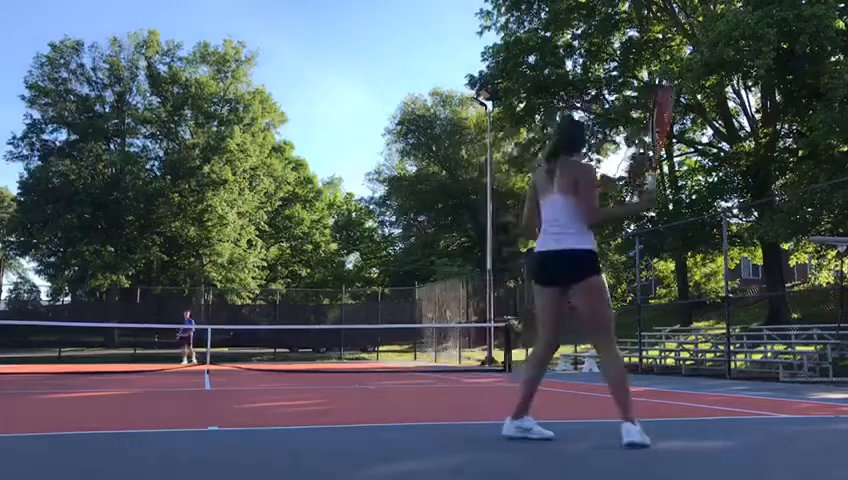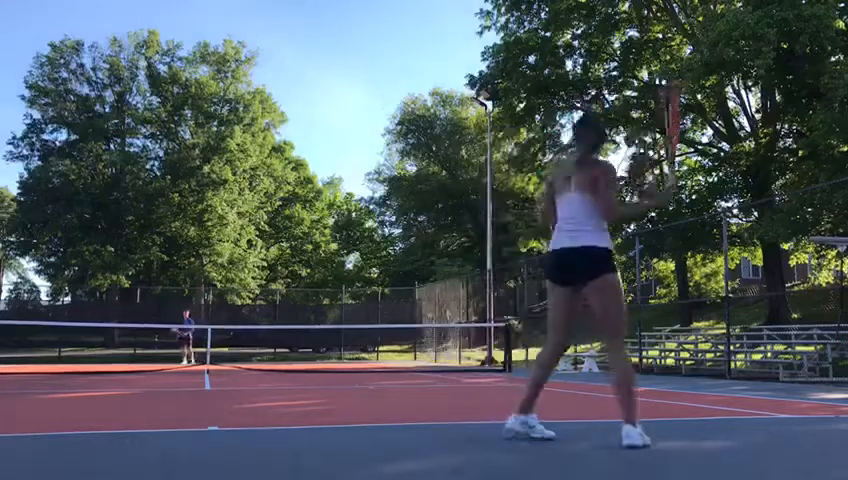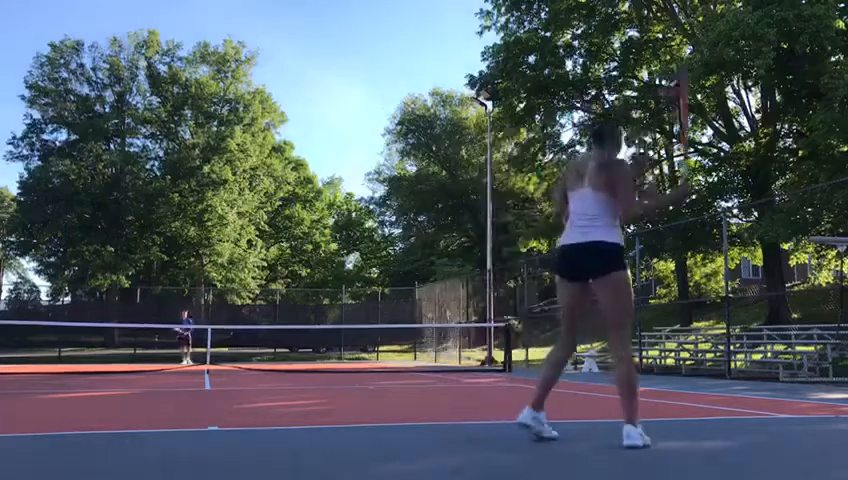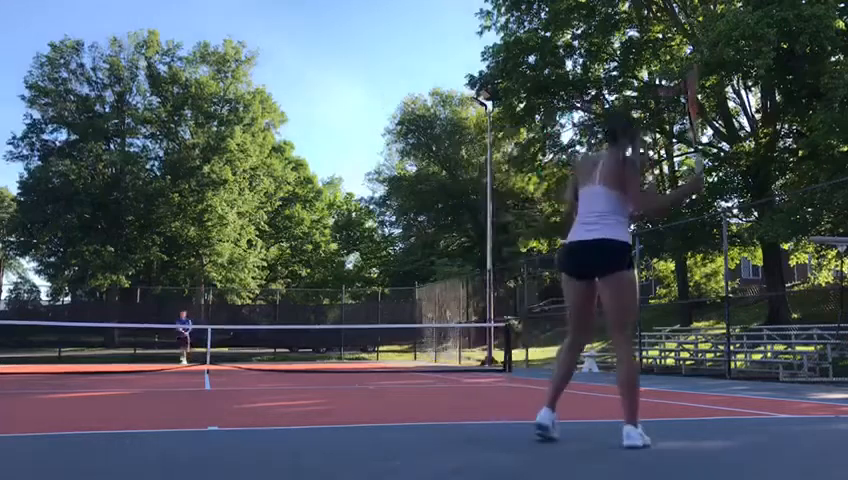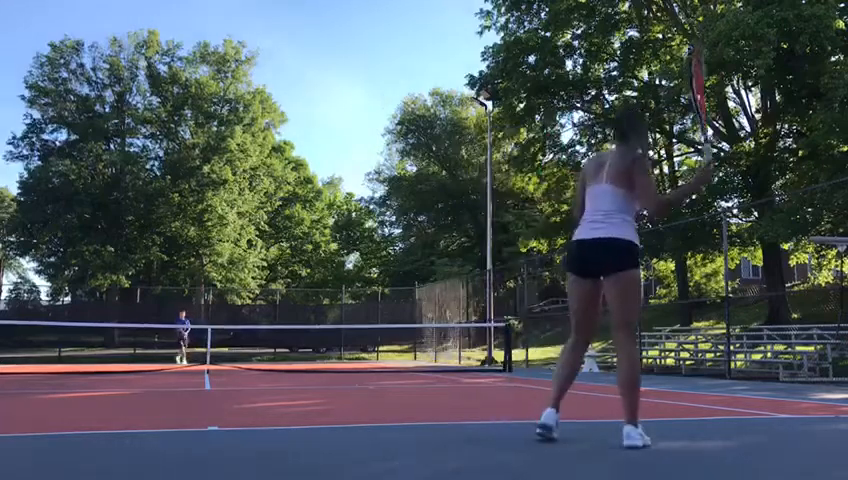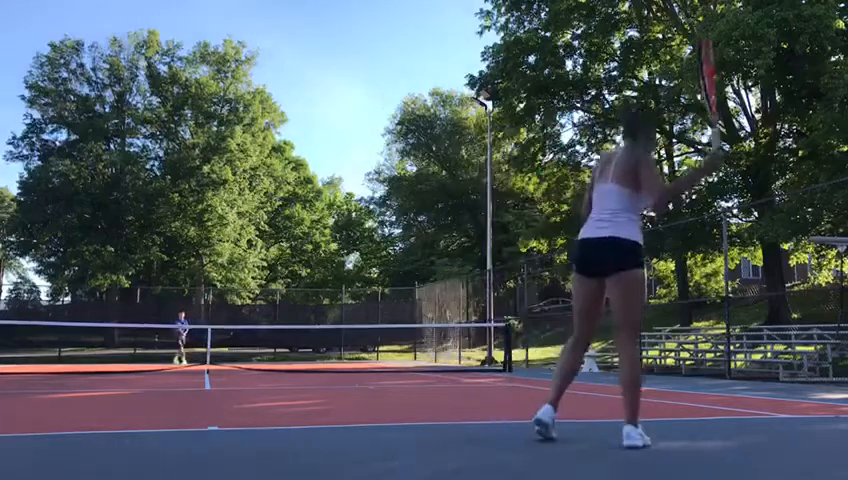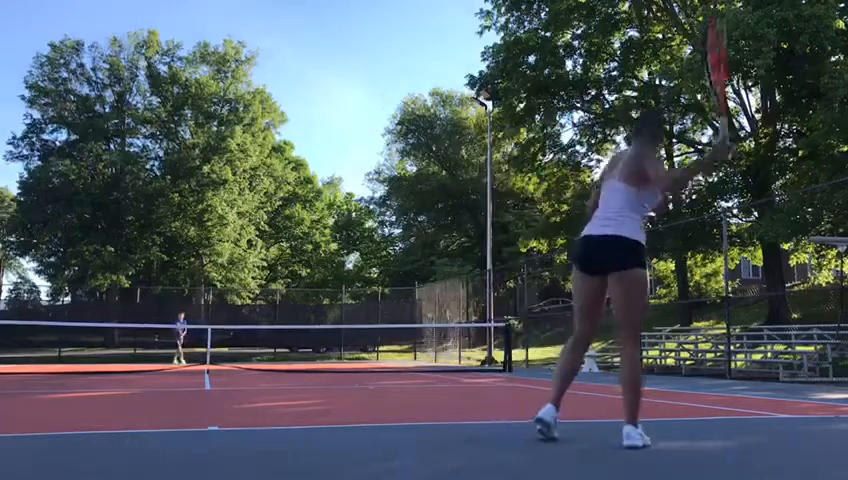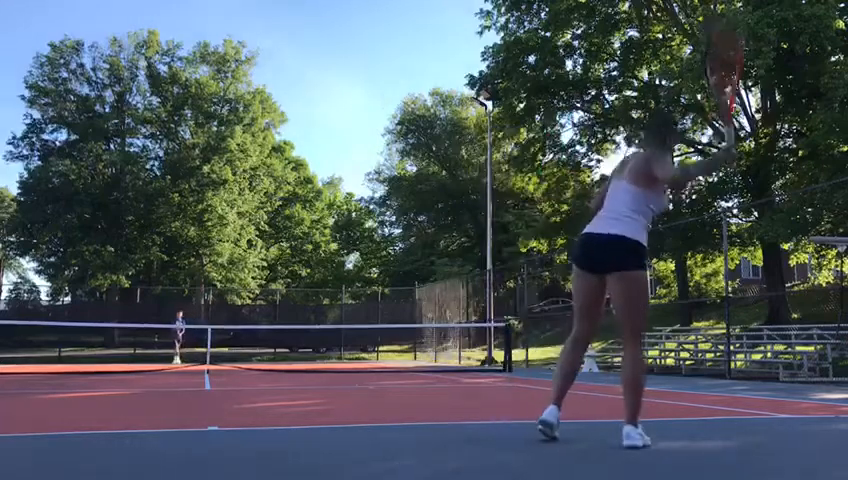
dt=0.1s
person 1, frame 1
left shoulder: (540, 175)
right shoulder: (583, 171)
left elbow: (528, 223)
right elbow: (592, 217)
right wrist: (635, 207)
left hip: (544, 259)
right hip: (578, 258)
left knee: (545, 343)
right knee: (606, 343)
left ankle: (518, 419)
right ankle: (629, 425)
person 1, frame 2
left shoulder: (557, 172)
right shoulder: (602, 169)
left elbow: (549, 219)
right elbow: (611, 215)
right wrist: (652, 203)
left hip: (558, 257)
right hip: (593, 256)
left knee: (555, 342)
right knee: (616, 343)
left ankle: (522, 415)
right ankle: (630, 426)
person 1, frame 3
left shoulder: (571, 168)
right shoulder: (617, 167)
right elbow: (629, 213)
right wrist: (672, 198)
left hip: (568, 252)
right hip: (604, 253)
left knee: (566, 340)
right knee: (621, 341)
left ankle: (533, 411)
right ankle: (631, 426)
person 1, frame 4
left shoulder: (582, 164)
right shoulder: (628, 163)
right elbow: (643, 209)
right wrist: (686, 191)
left hip: (575, 249)
right hip: (611, 250)
left knee: (576, 337)
right knee: (622, 341)
left ankle: (548, 411)
right ankle: (631, 427)
person 1, frame 5
left shoulder: (592, 162)
right shoulder: (636, 161)
right elbow: (655, 208)
right wrist: (696, 184)
left hip: (580, 247)
right hip: (617, 249)
left knee: (579, 338)
right knee: (626, 340)
left ankle: (551, 411)
right ankle: (631, 427)
person 1, frame 6
left shoulder: (603, 161)
right shoulder: (642, 159)
right elbow: (660, 199)
right wrist: (703, 169)
left hip: (586, 246)
right hip: (621, 249)
left knee: (580, 337)
right knee: (627, 340)
left ankle: (549, 408)
right ankle: (631, 427)
person 1, frame 7
left shoulder: (615, 159)
right shoulder: (647, 158)
right elbow: (667, 183)
right wrist: (709, 160)
left hip: (588, 242)
right hip: (623, 247)
left knee: (581, 334)
right knee: (630, 340)
left ankle: (550, 408)
right ankle: (631, 426)
person 1, frame 8
left shoulder: (627, 161)
right shoulder: (657, 160)
right elbow: (674, 179)
right wrist: (714, 161)
left hip: (589, 241)
right hip: (624, 247)
left knee: (580, 333)
right knee: (631, 341)
left ankle: (553, 409)
right ankle: (631, 427)
